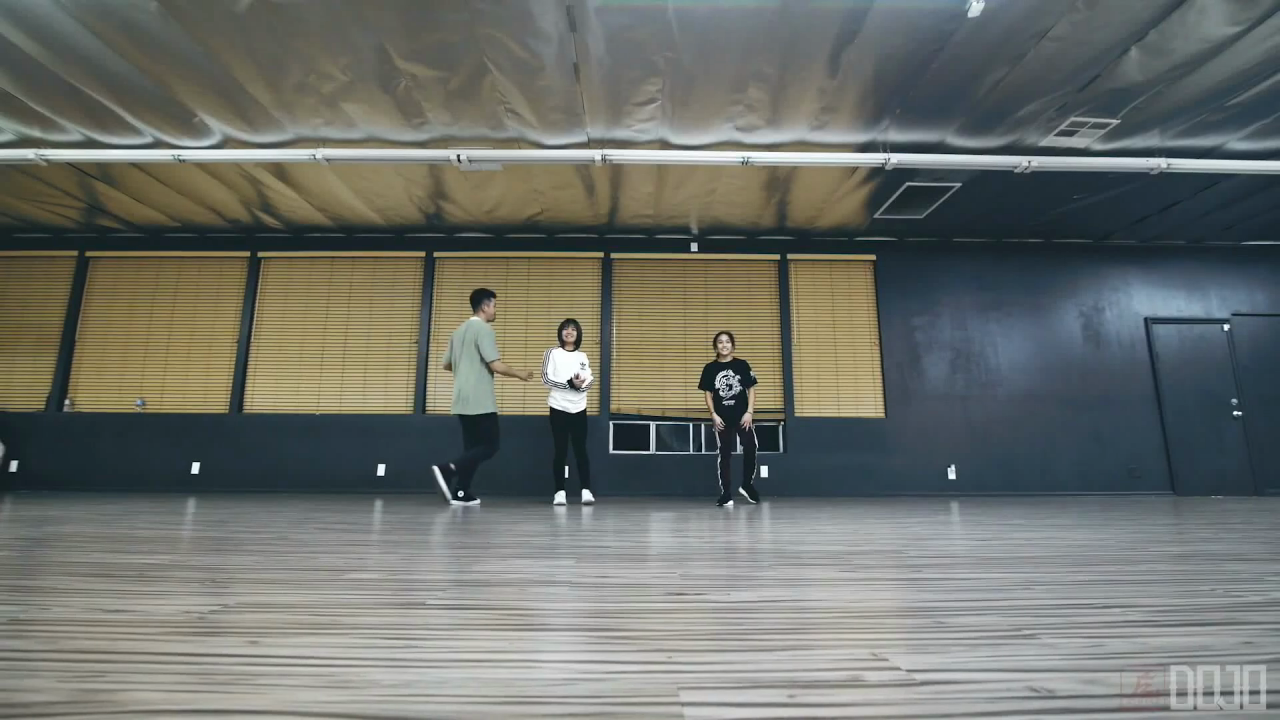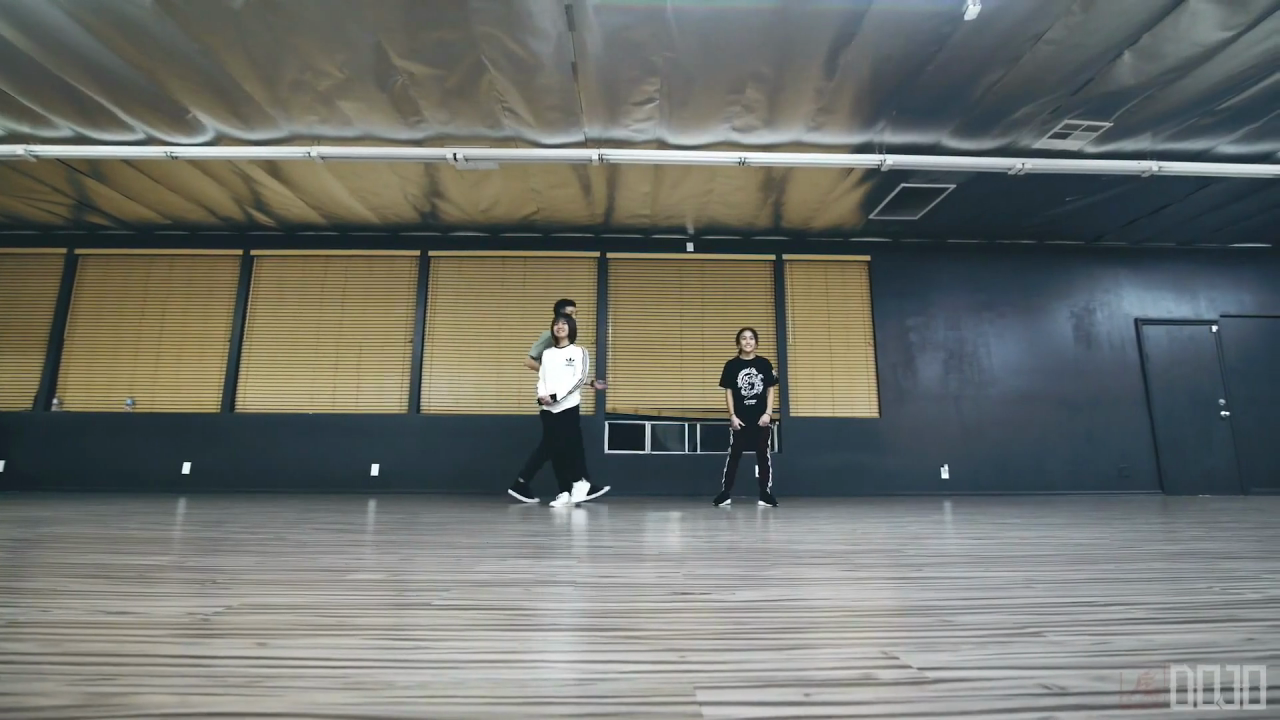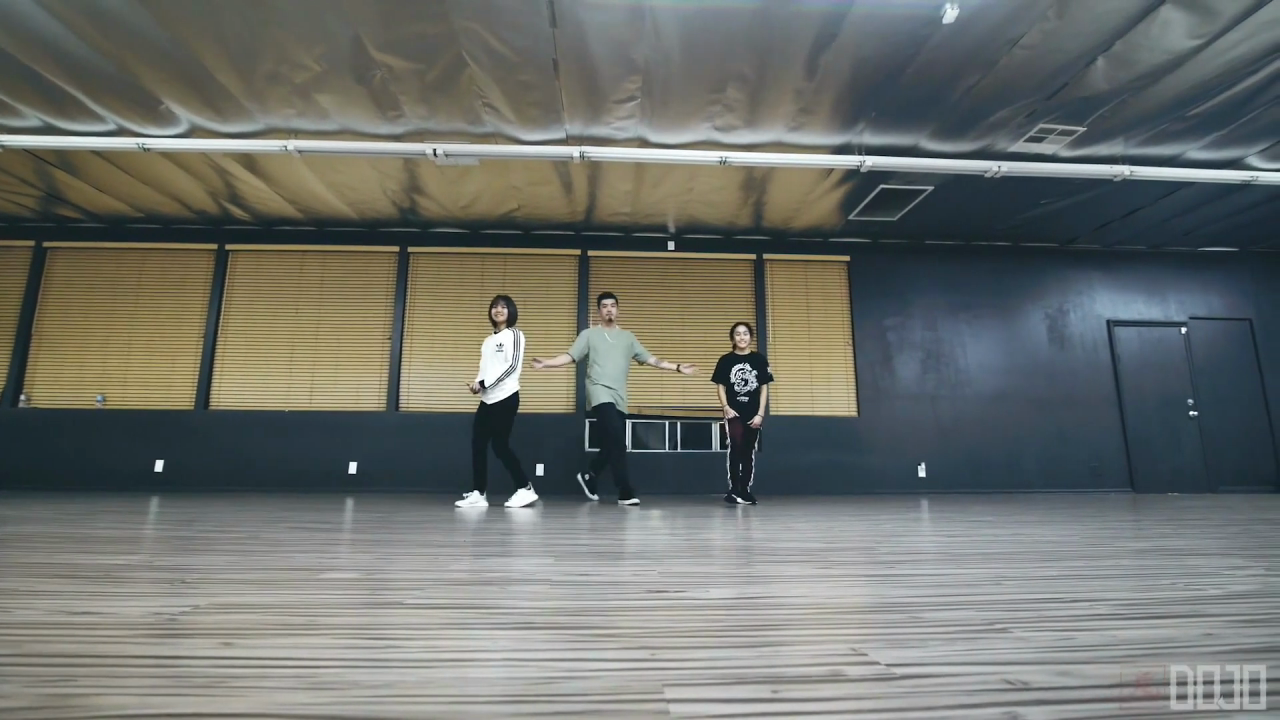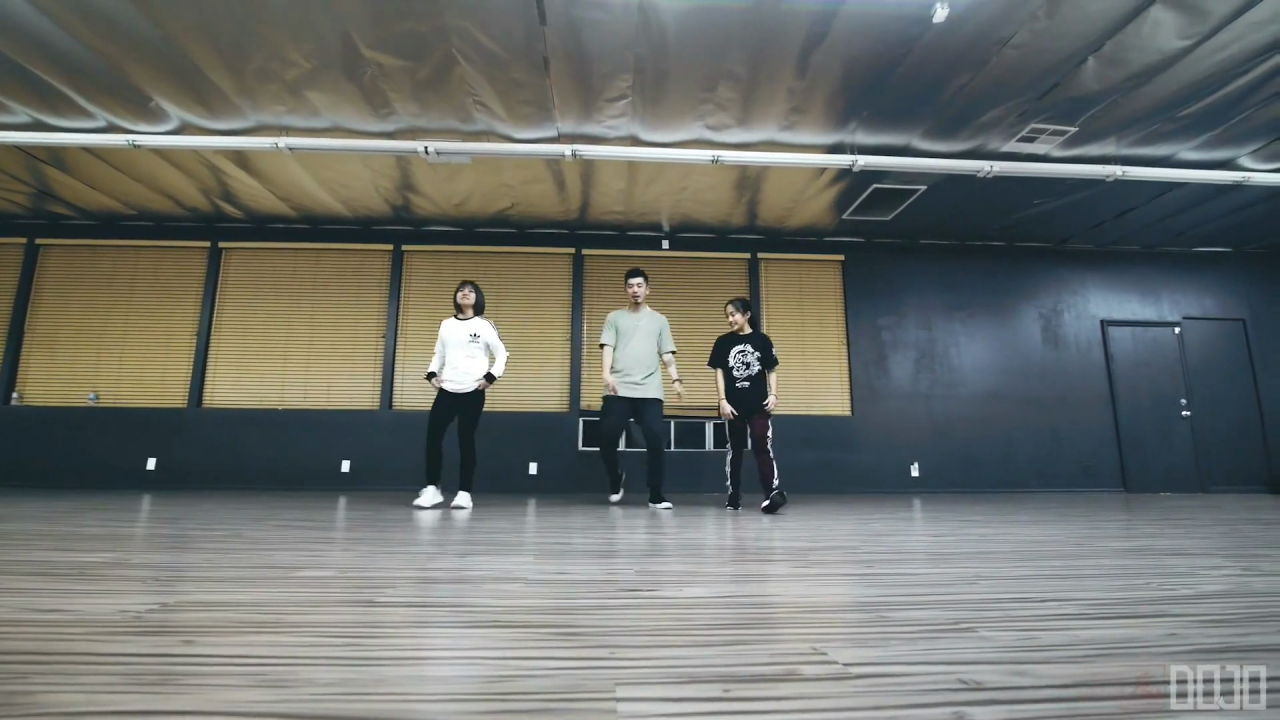
dt=0.7s
person 1, frame 1
left shoulder: (459, 330)
right shoulder: (484, 329)
left elbow: (446, 364)
right elbow: (495, 365)
right wrist: (519, 374)
left hip: (462, 400)
right hip: (480, 400)
left knee: (472, 445)
right knee: (489, 445)
left ankle: (459, 491)
right ankle: (447, 469)
person 1, frame 2
right shoulder: (549, 336)
right elbow: (529, 361)
left wrist: (592, 383)
right knee: (551, 445)
left ankle: (584, 486)
right ankle: (521, 485)
person 1, frame 3
left shoulder: (628, 338)
right shoulder: (589, 334)
left elbow: (649, 359)
right elbow: (569, 356)
left wrist: (677, 367)
right wrist: (546, 363)
left hip: (620, 398)
right hip: (601, 395)
left knee: (613, 444)
right knee: (616, 441)
left ankle: (588, 476)
right ankle: (625, 492)
person 1, frame 4
left shoulder: (659, 320)
right shoulder: (615, 317)
left elbow: (667, 354)
right elbow: (607, 348)
left wrist: (675, 379)
right wrist: (606, 374)
left hip: (649, 390)
right hip: (618, 389)
left knee: (655, 440)
right knee: (608, 438)
left ankle: (656, 495)
right ankle: (616, 480)
person 2, frame 1
left shoulder: (582, 356)
right shoulder: (552, 353)
left elbow: (590, 380)
right elbow: (547, 377)
left wrist: (580, 383)
right wrist: (569, 383)
left hip: (579, 408)
right hip: (558, 407)
left knee: (581, 449)
right knee: (560, 449)
left ankle: (586, 490)
right ankle: (560, 491)
person 2, frame 2
left shoulder: (578, 352)
right shoulder: (547, 353)
left elbow: (579, 378)
right elbow: (542, 378)
left wrist: (555, 396)
right wrist: (542, 395)
left hip: (568, 407)
right hip: (548, 409)
left knee: (567, 447)
right knee: (554, 451)
left ankle: (578, 482)
right ankle: (565, 492)
person 2, frame 3
left shoulder: (514, 335)
right shoulder: (488, 340)
left elbow: (512, 366)
left wrist: (483, 384)
right wrist: (476, 384)
left hip: (506, 398)
right hip: (487, 399)
left knee: (500, 444)
right knee: (478, 443)
left ankle: (525, 488)
right ankle: (478, 493)
person 2, frame 4
left shoulder: (484, 325)
right shoulder: (446, 325)
left elbow: (502, 354)
right elbow: (439, 354)
left wrist: (491, 377)
right wrist: (432, 374)
left hip: (472, 391)
right hip: (447, 389)
left knee: (466, 440)
right knee: (433, 435)
left ankle: (464, 493)
right ankle: (432, 488)
person 3, frame 1
left shoulder: (742, 365)
right shoulder: (710, 368)
left elbow: (751, 390)
right elbow: (708, 394)
left wrist: (750, 413)
right wrist: (714, 414)
left hip: (741, 416)
right hip: (721, 417)
left knee: (750, 449)
right knee: (724, 454)
left ankle: (747, 485)
right ankle: (726, 494)
person 3, frame 2
left shoulder: (764, 364)
right shoulder: (731, 365)
left elbow: (771, 390)
right elbow: (729, 392)
left wrist: (768, 413)
right wrist: (732, 415)
left hip: (761, 417)
right hip: (740, 417)
left knee: (763, 454)
right knee: (734, 453)
left ankle: (765, 493)
right ankle: (725, 492)
person 3, frame 3
left shoulder: (759, 360)
right shoulder: (726, 360)
left elbow: (764, 388)
right elbow: (721, 387)
left wrist: (760, 414)
right wrist: (725, 407)
left hip: (753, 414)
right hip: (734, 412)
left knee: (749, 451)
right knee: (734, 444)
left ankle: (745, 490)
right ankle: (733, 487)
person 3, frame 4
left shoulder: (762, 340)
right shoulder: (723, 342)
left elbow: (771, 371)
right elbow: (719, 372)
left wrist: (773, 394)
right wrist: (722, 401)
left hip: (759, 403)
right hip: (734, 404)
left knee: (763, 444)
right knee: (735, 448)
left ankle: (772, 493)
right ankle: (733, 494)
